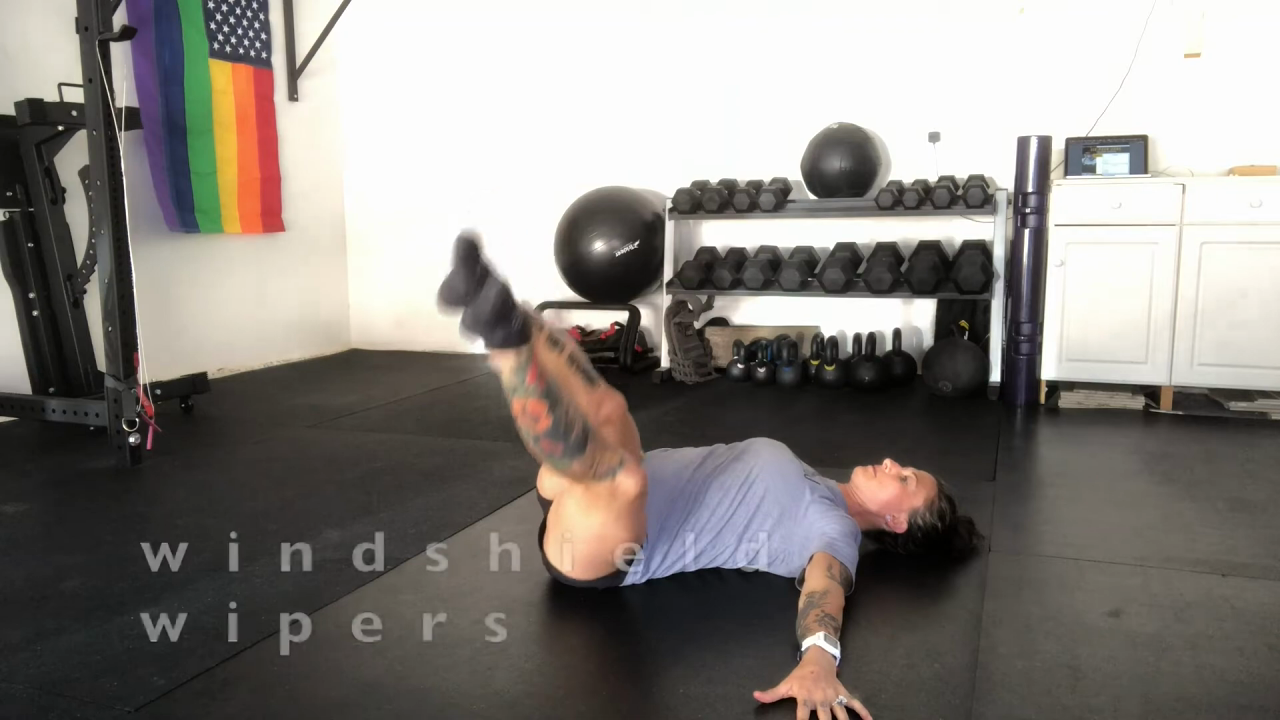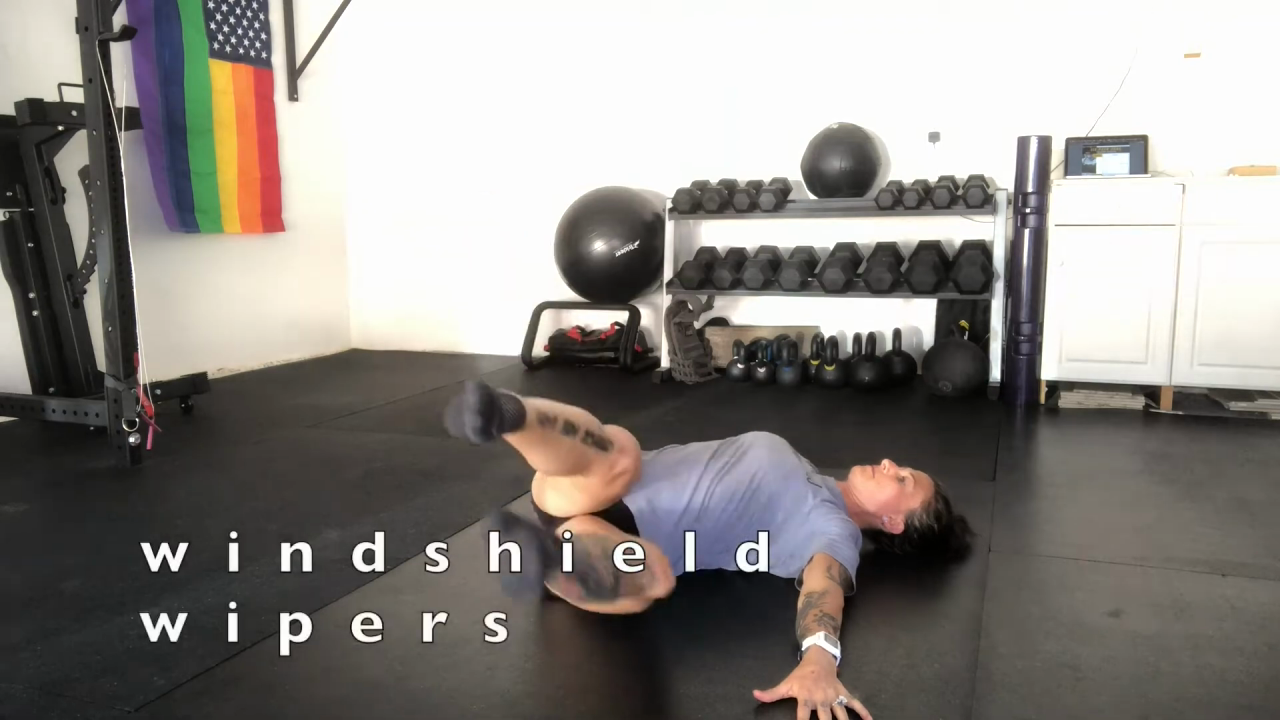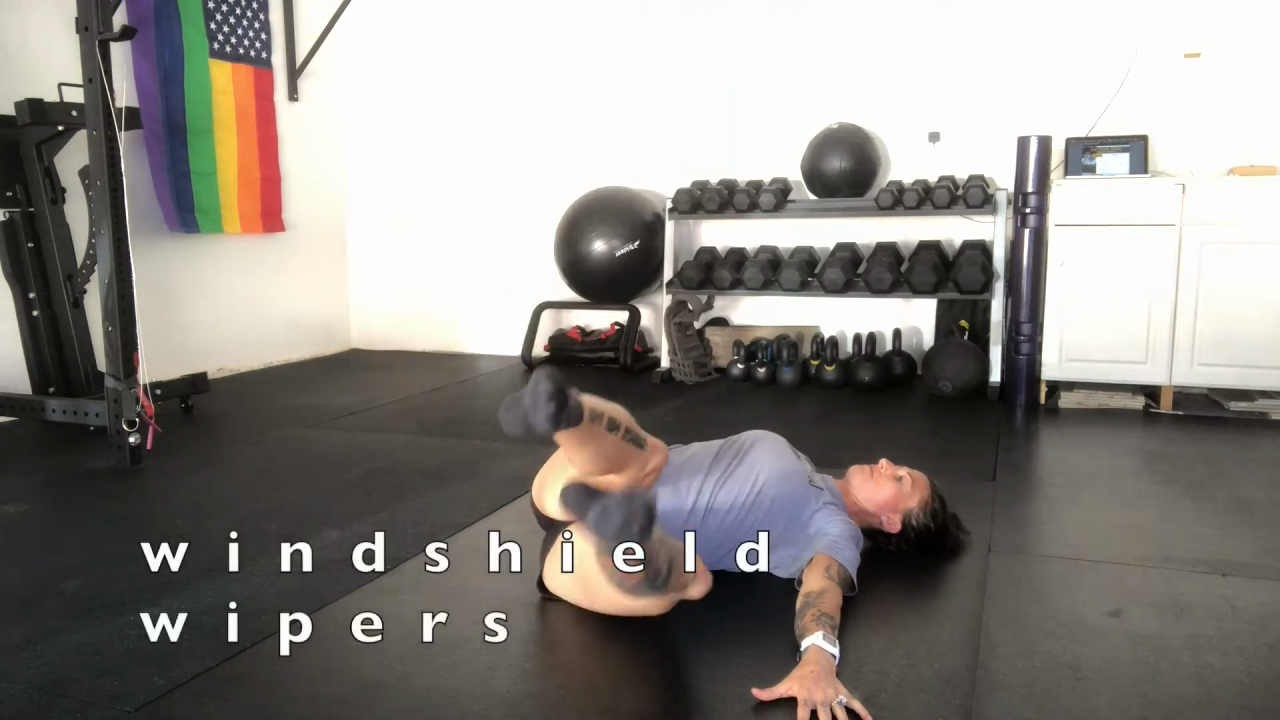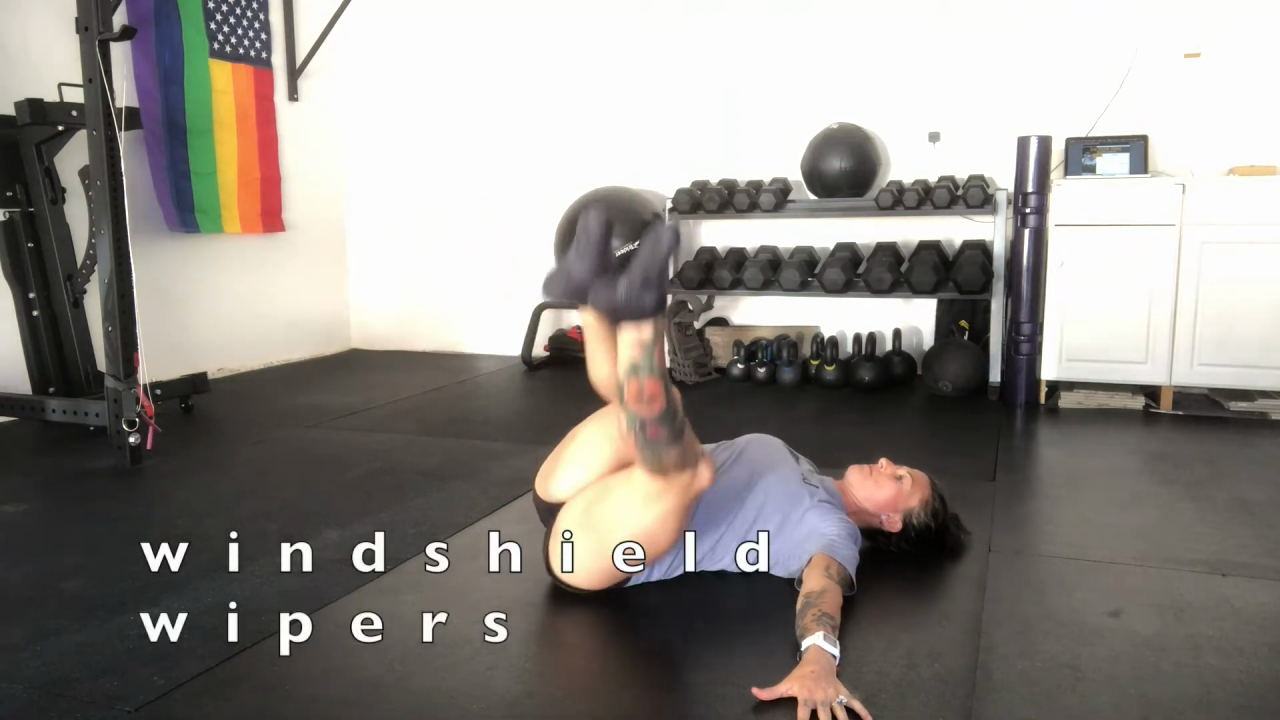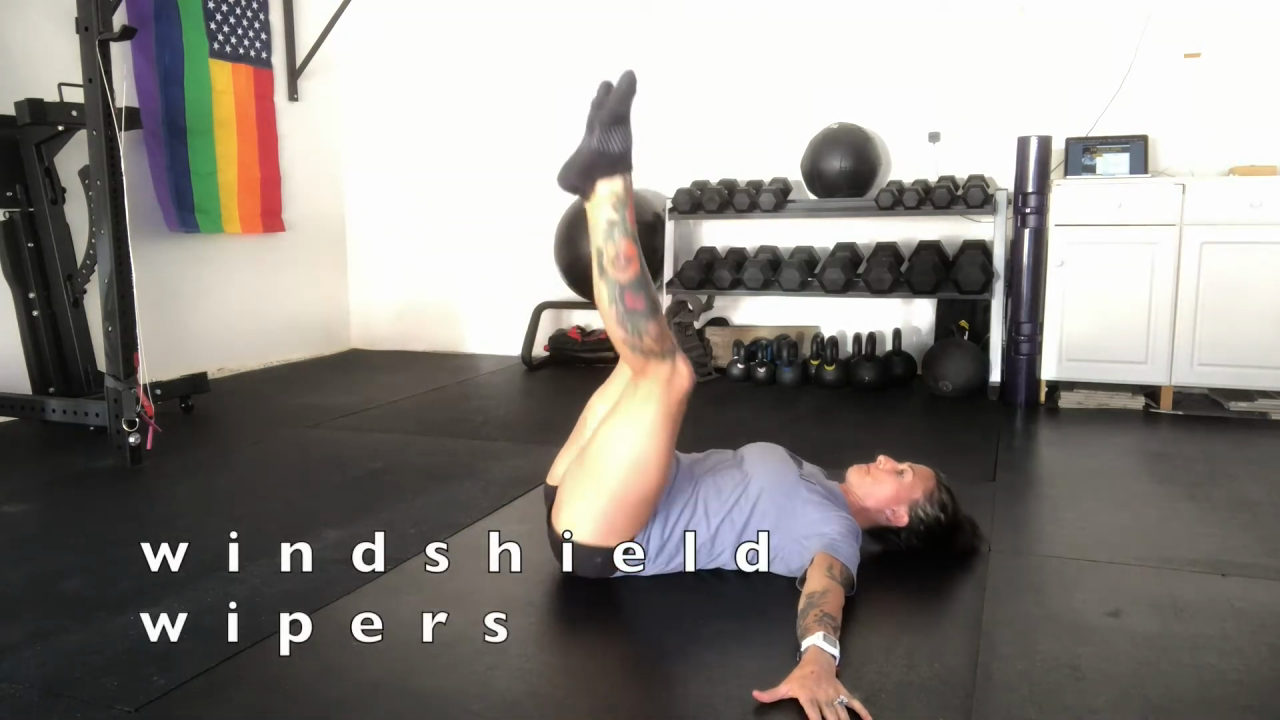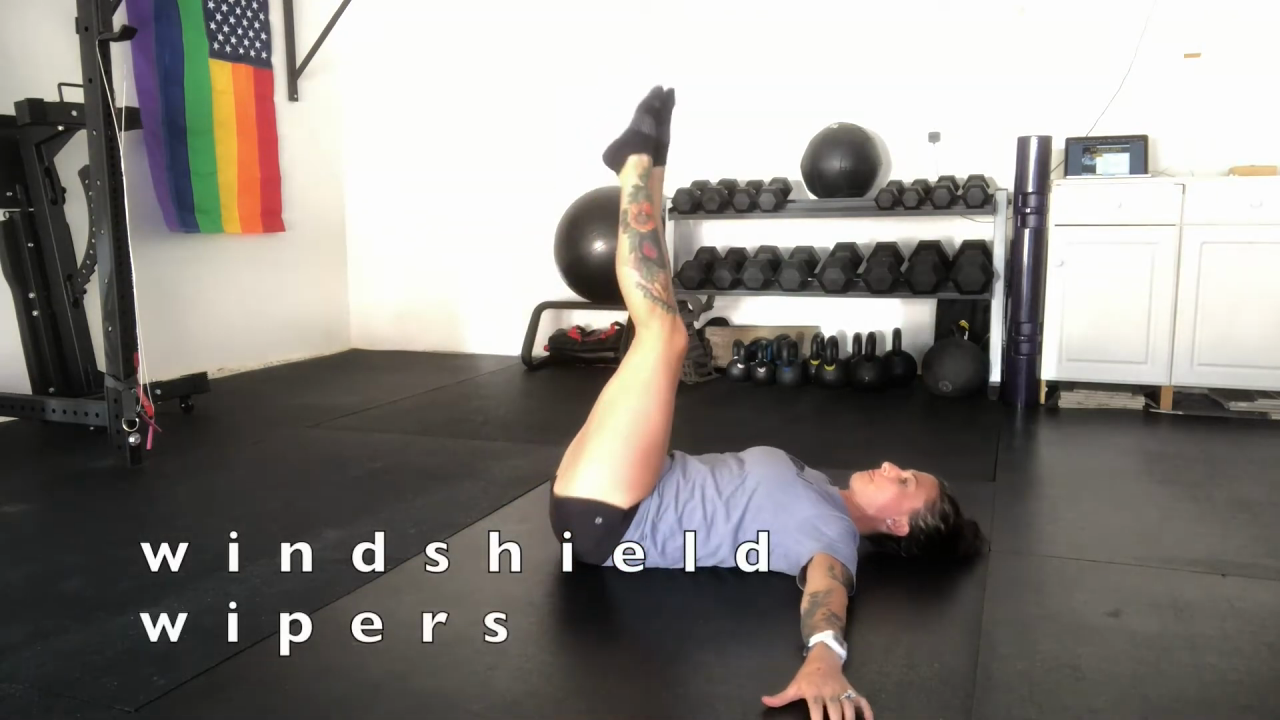
dt=0.4s
person 1, frame 1
left shoulder: (836, 531)
right shoulder: (811, 484)
left elbow: (823, 593)
left wrist: (817, 656)
left knee: (621, 476)
right knee: (604, 409)
left ankle: (507, 337)
person 1, frame 2
left shoulder: (836, 531)
right shoulder: (803, 475)
left elbow: (822, 592)
left wrist: (818, 660)
left hip: (619, 529)
right hip: (605, 494)
left knee: (648, 571)
right knee: (617, 456)
left ankle: (543, 556)
right ankle: (504, 414)
person 1, frame 3
left shoulder: (837, 531)
right shoulder: (797, 472)
left elbow: (822, 593)
left wrist: (817, 660)
left knee: (688, 575)
right knee: (641, 455)
person 1, frame 4
left shoulder: (833, 532)
right shoulder: (799, 473)
left elbow: (822, 597)
left wrist: (818, 659)
left knee: (689, 467)
left ankle: (637, 316)
person 1, frame 5
left shoulder: (834, 531)
right shoulder: (813, 483)
left elbow: (825, 594)
left wrist: (817, 661)
left hip: (591, 537)
right hip: (577, 502)
left knee: (667, 371)
right knee: (648, 354)
left ankle: (609, 175)
person 1, frame 6
left shoulder: (833, 534)
right shoulder: (817, 489)
left elbow: (827, 592)
left wrist: (823, 658)
left hip: (600, 518)
left knee: (663, 328)
